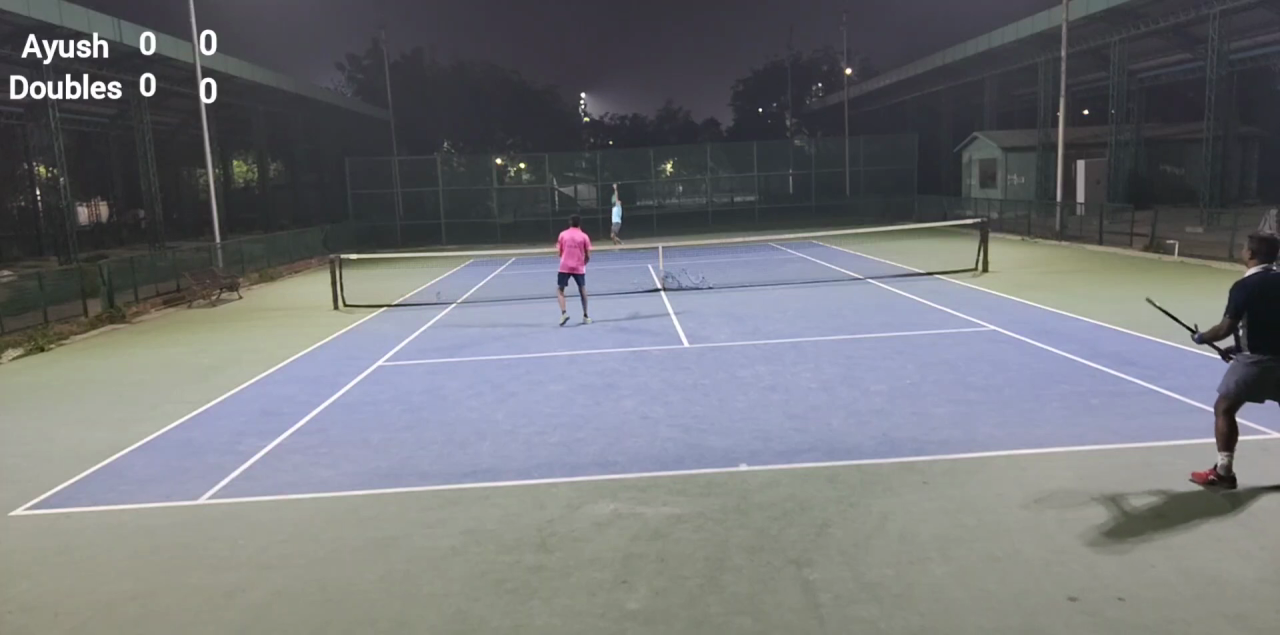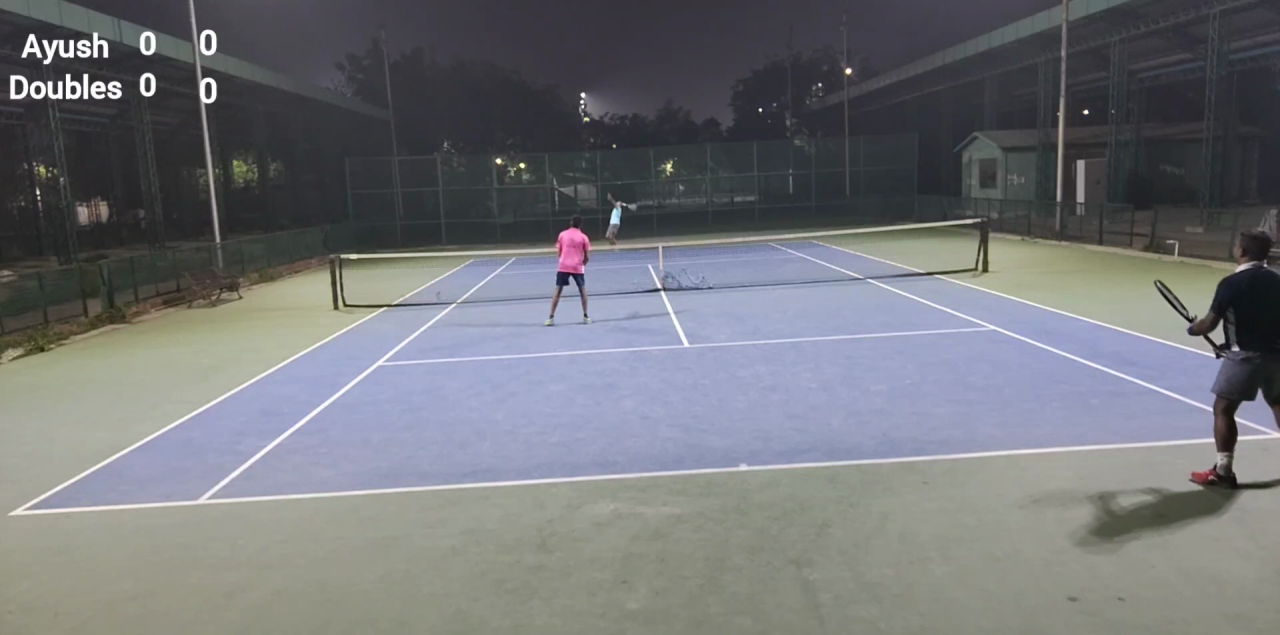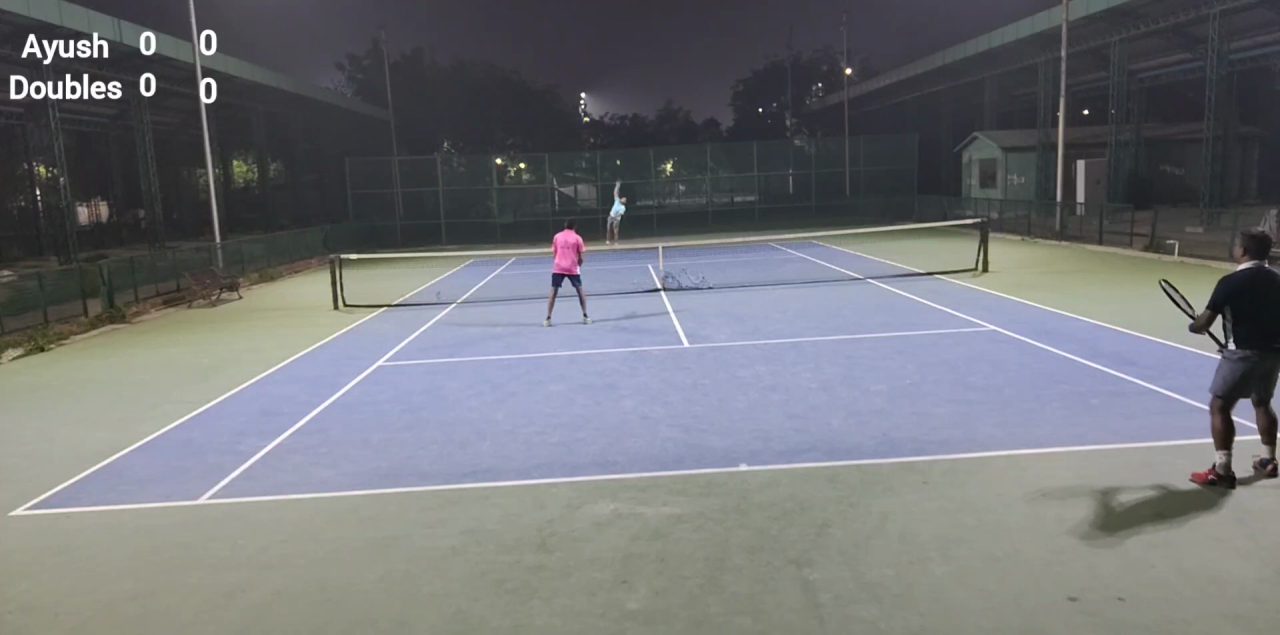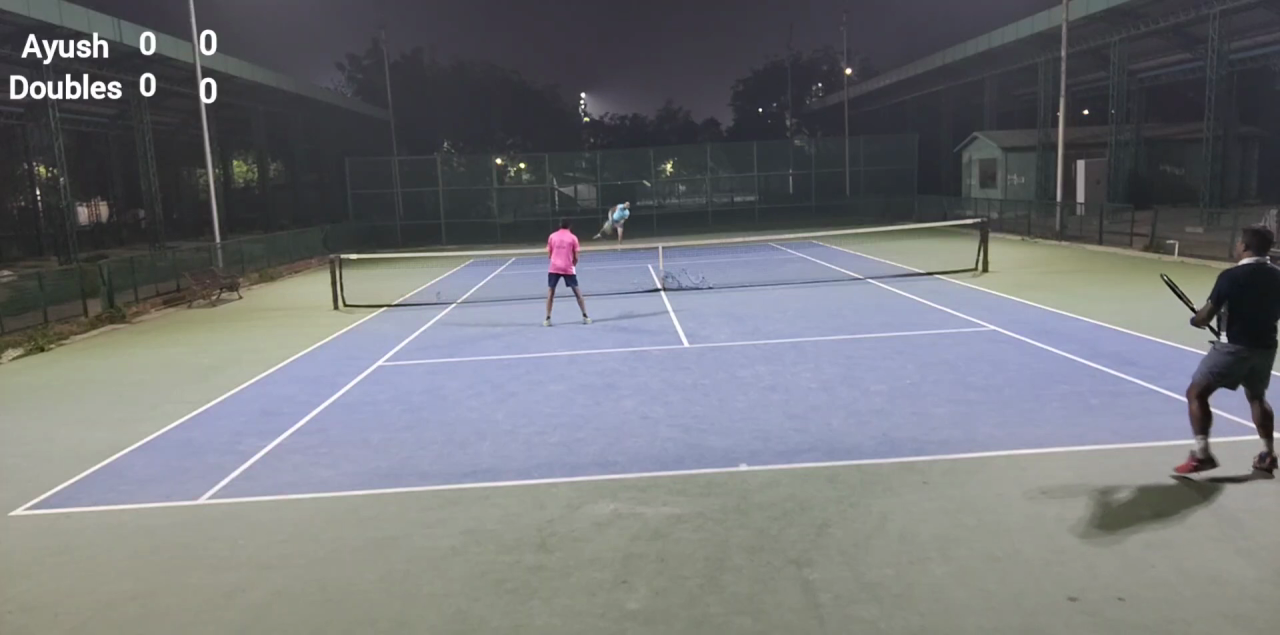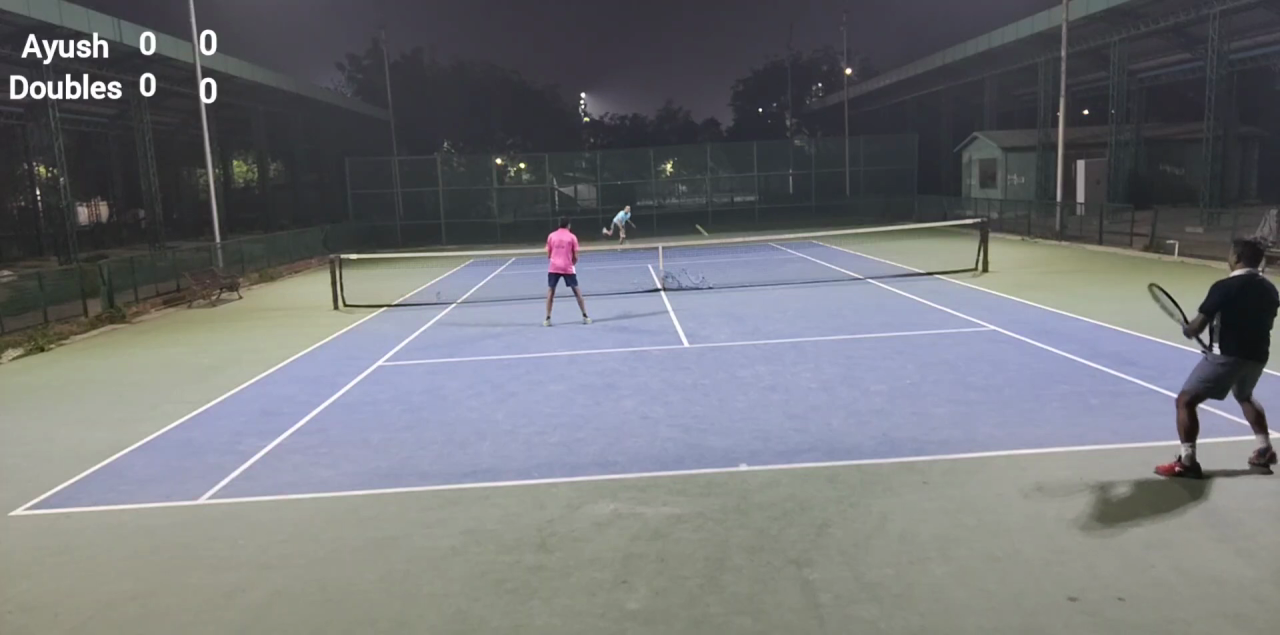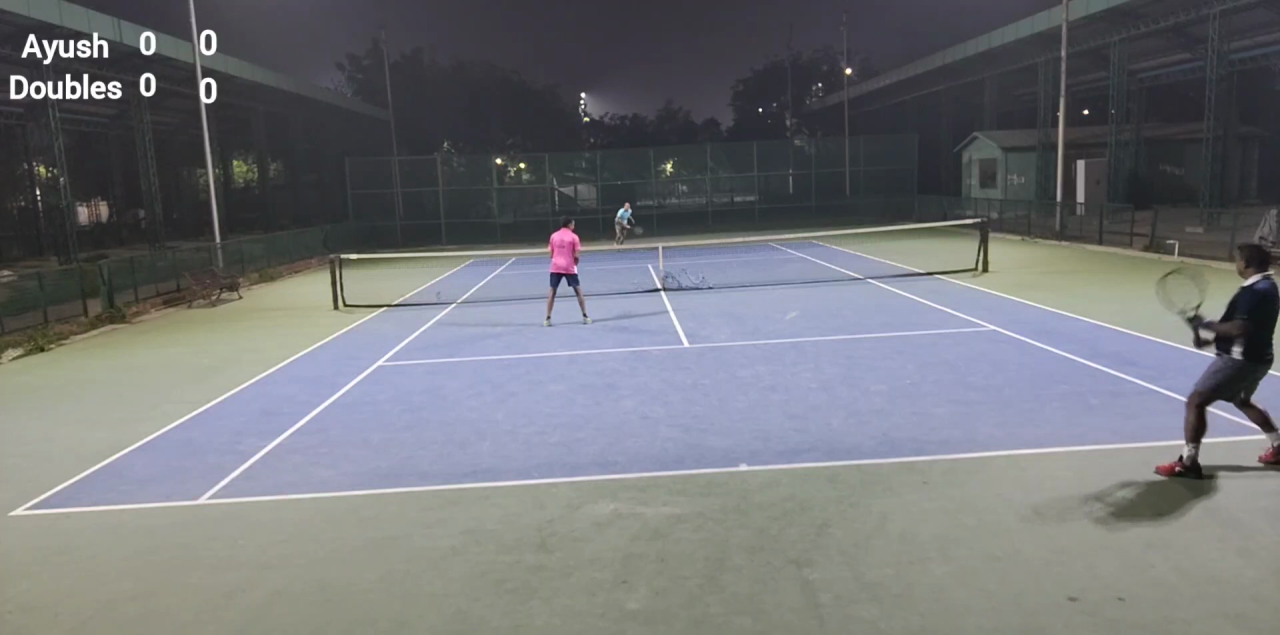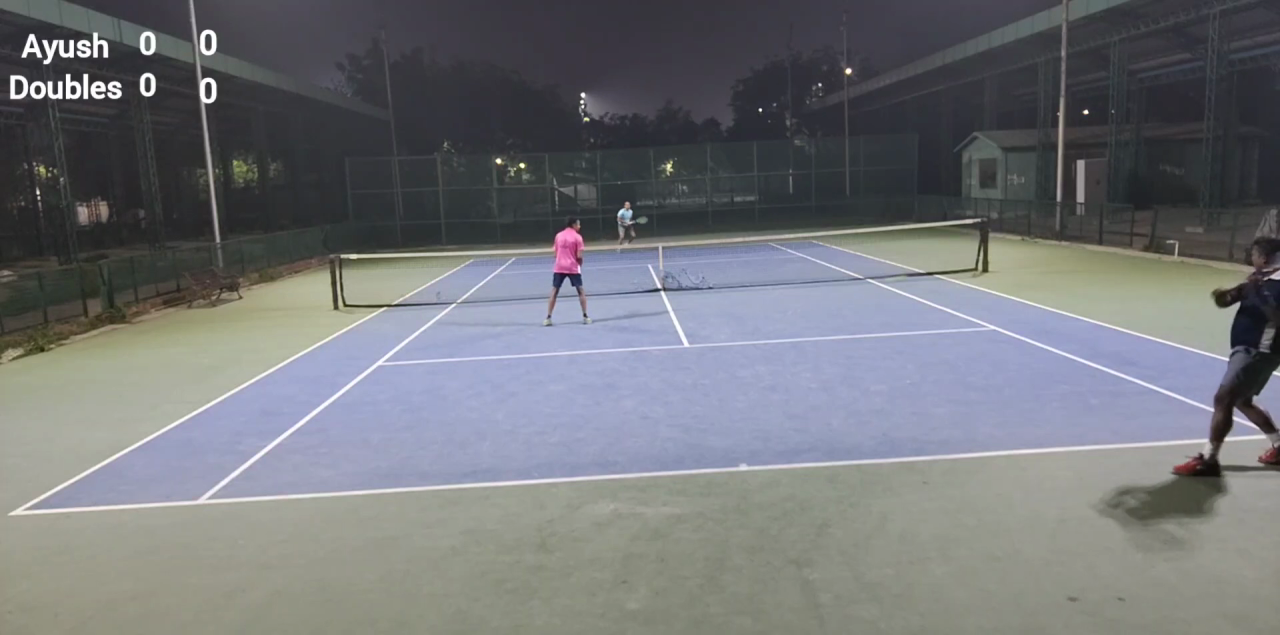
dt=0.2s
person 1, frame 1
left shoulder: (1244, 287)
left elbow: (1226, 328)
left wrist: (1200, 337)
left hip: (1256, 358)
left knee: (1224, 409)
left ankle: (1223, 472)
person 1, frame 2
left shoulder: (1232, 283)
left elbow: (1209, 323)
left wrist: (1192, 329)
left hip: (1247, 355)
left knee: (1223, 409)
left ankle: (1223, 471)
person 1, frame 3
left shoulder: (1231, 282)
left elbow: (1205, 322)
left wrist: (1194, 326)
left hip: (1243, 353)
left knee: (1219, 408)
left ankle: (1223, 471)
person 1, frame 4
left shoulder: (1232, 276)
left elbow: (1206, 316)
left wrist: (1195, 320)
left hip: (1234, 347)
left knee: (1196, 393)
right knee: (1257, 397)
left ankle: (1201, 455)
person 1, frame 5
left shoulder: (1224, 288)
left elbow: (1196, 327)
left wrist: (1188, 331)
left hip: (1225, 357)
right hip: (1256, 356)
left knee: (1185, 402)
right knee: (1245, 397)
left ankle: (1187, 462)
person 1, frame 6
left shoulder: (1254, 292)
left elbow: (1239, 329)
left wrist: (1204, 325)
right wrist: (1209, 336)
left hip: (1241, 359)
right hip: (1258, 358)
left knee: (1195, 402)
right knee: (1242, 401)
left ankle: (1189, 462)
person 1, frame 7
right shoulder: (1259, 279)
right elbow: (1224, 300)
right wrist: (1232, 292)
left hip: (1258, 352)
right hip: (1250, 350)
left knee: (1223, 399)
right knee: (1243, 401)
left ankle: (1208, 460)
